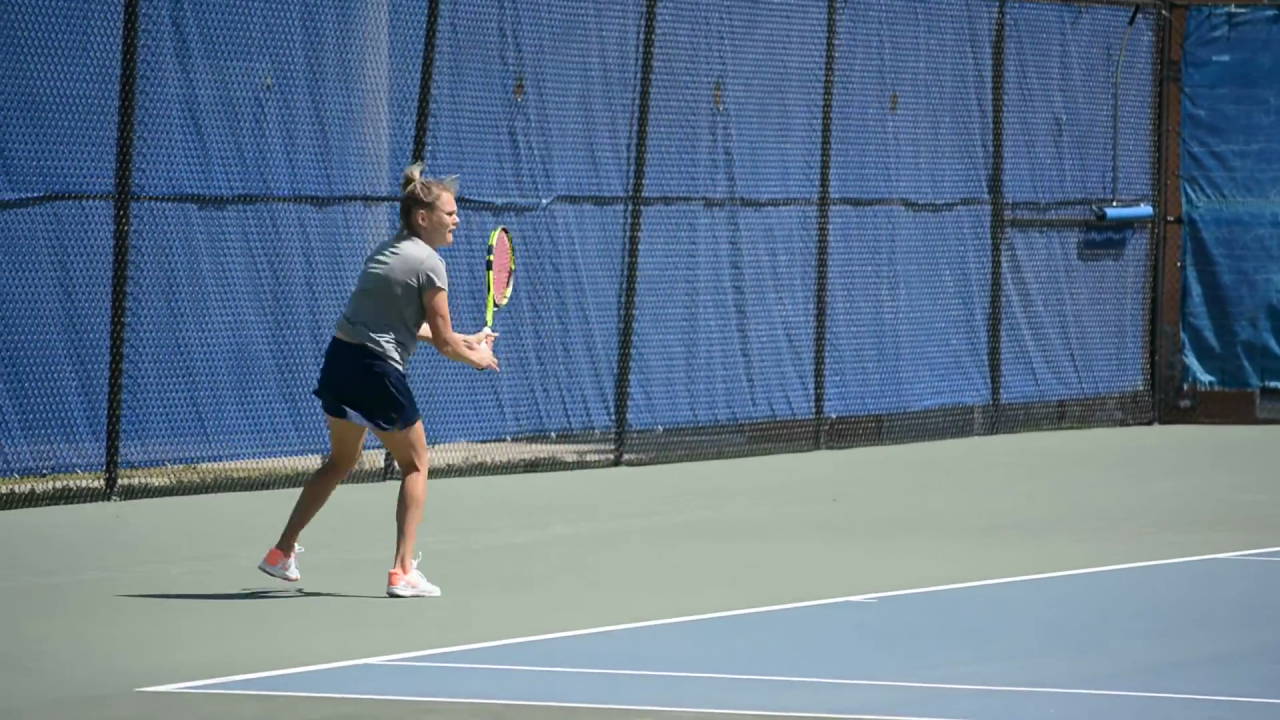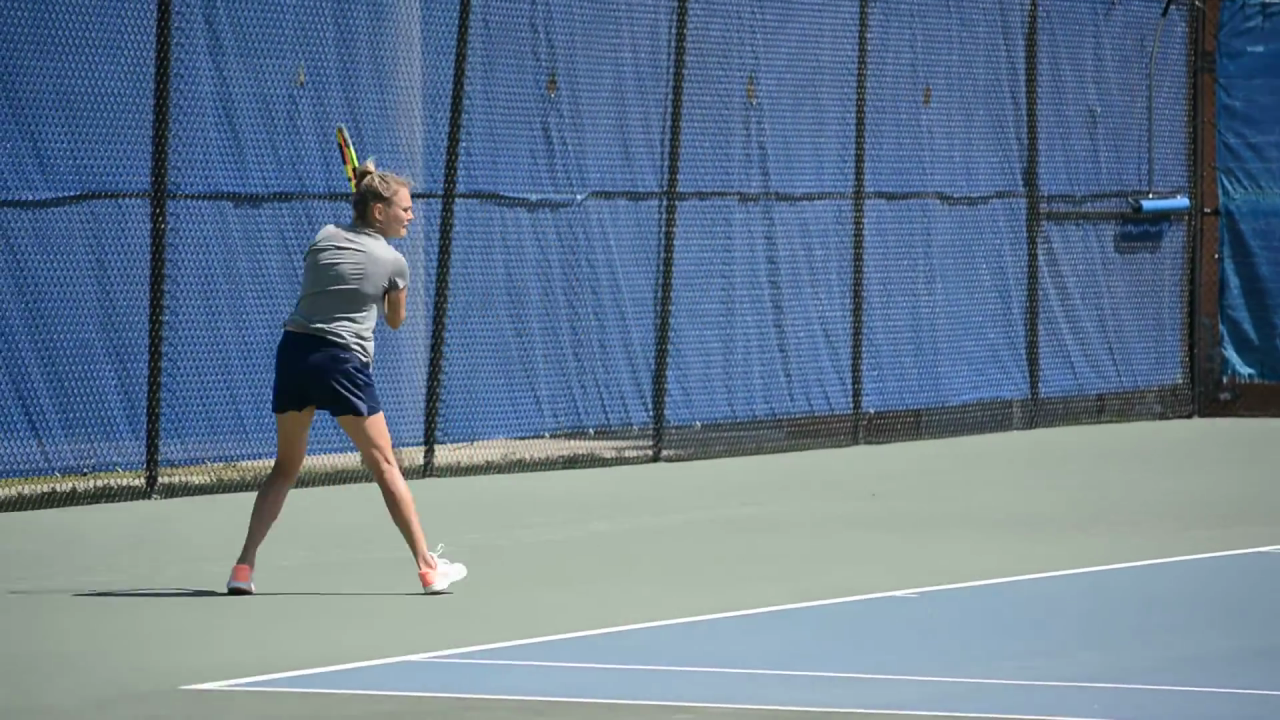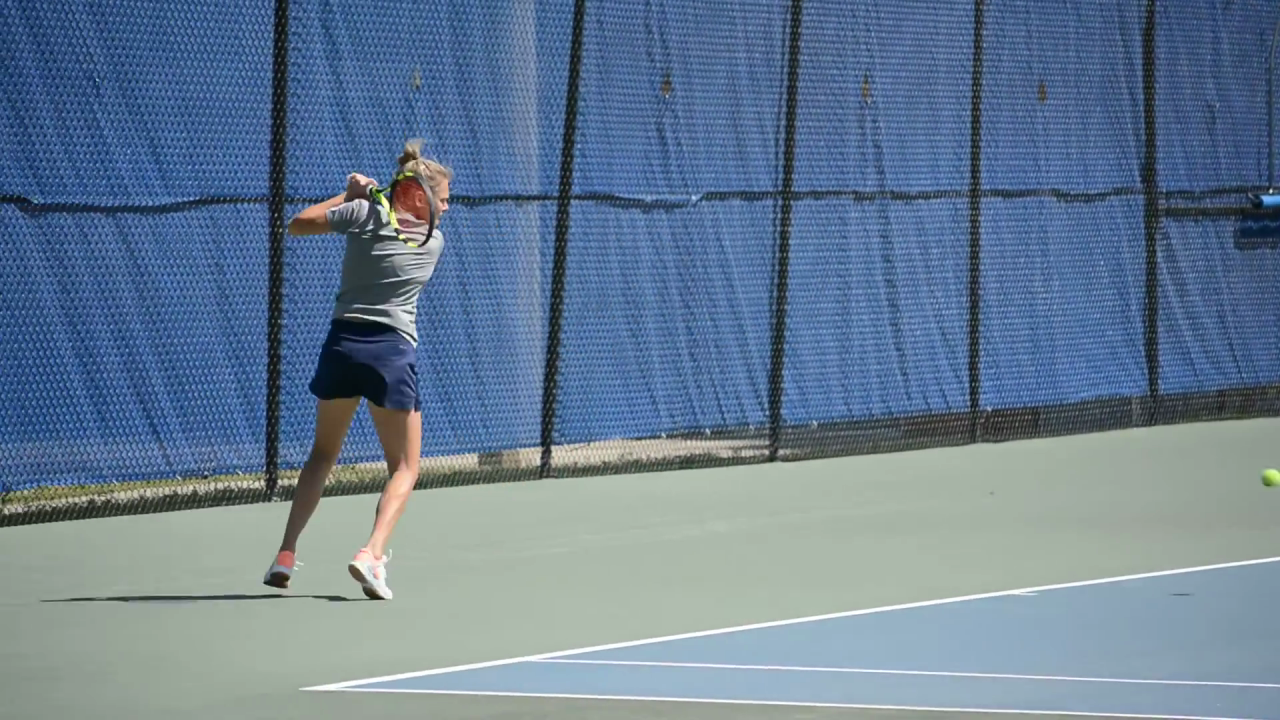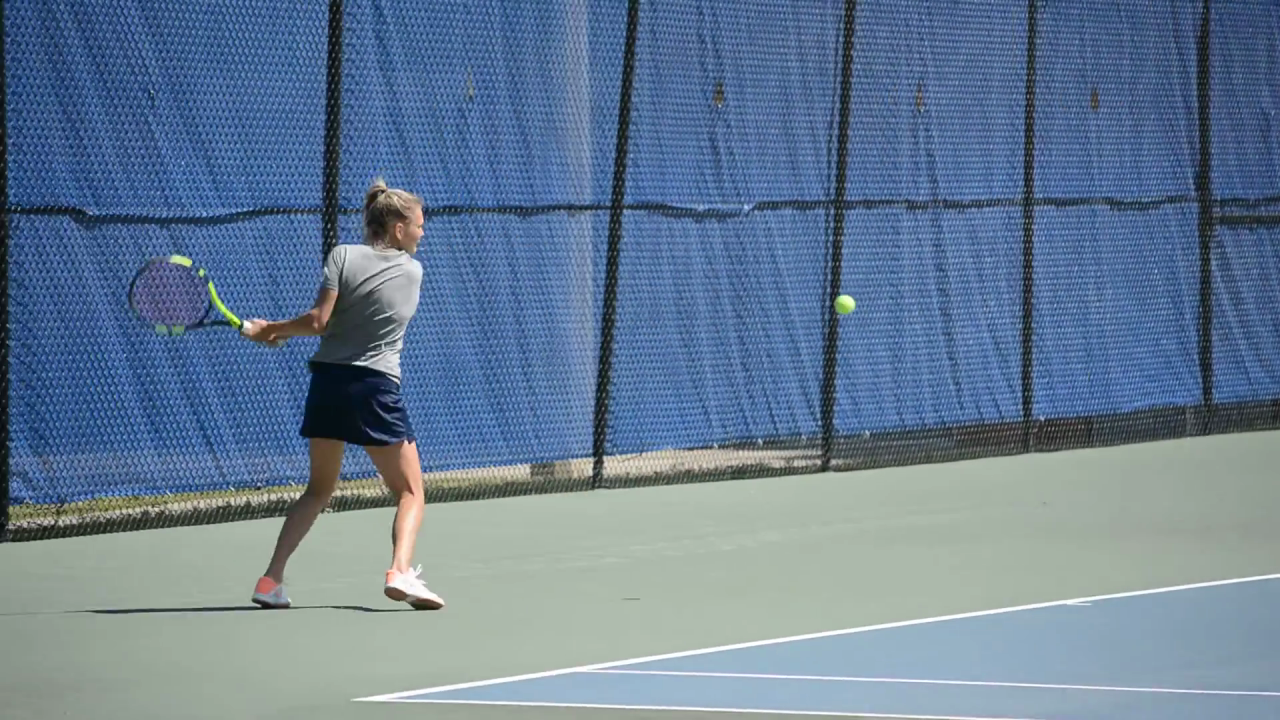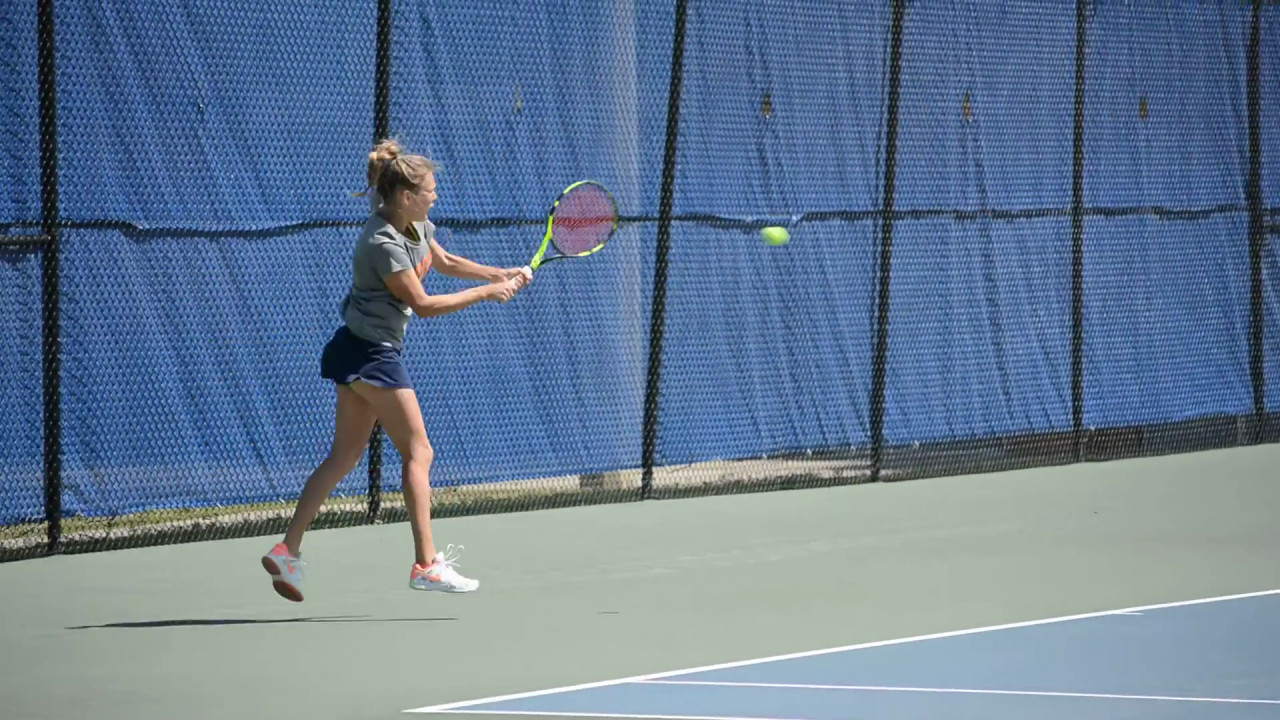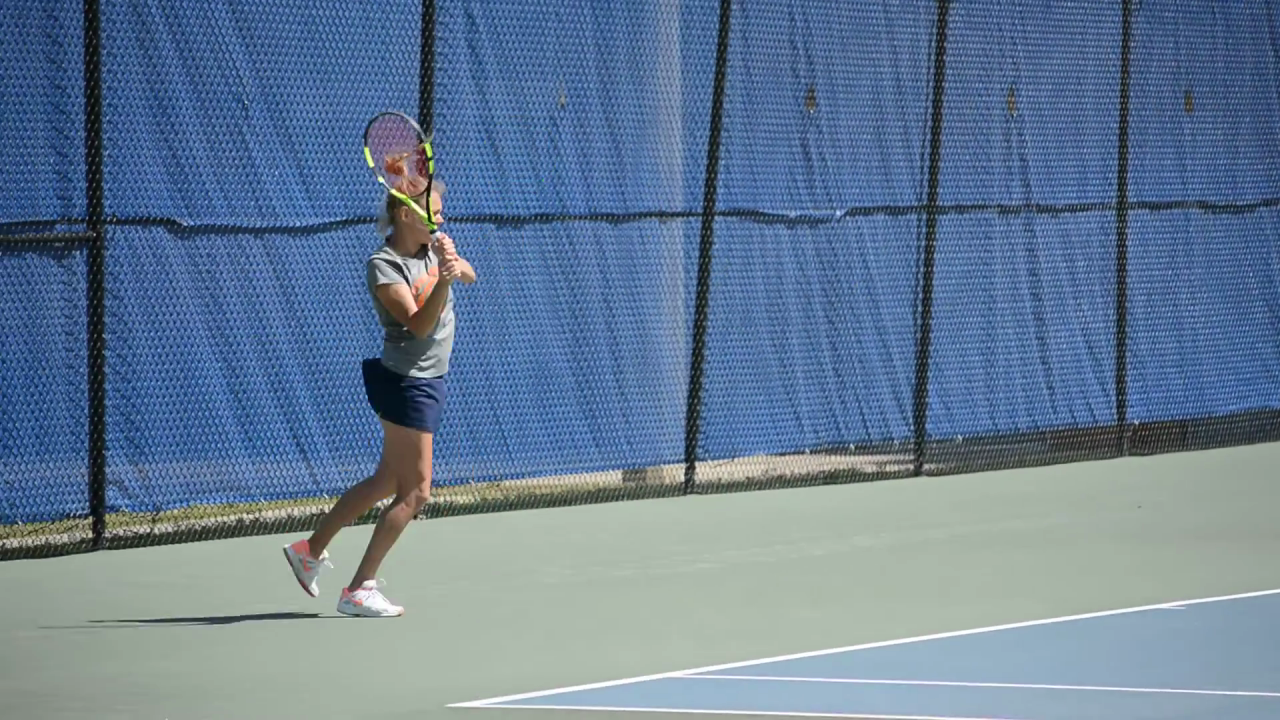
dt=0.2s
person 1, frame 1
left shoulder: (385, 251)
right shoulder: (429, 264)
right elbow: (442, 340)
left wrist: (465, 339)
right wrist: (478, 357)
left hip: (340, 362)
right hip: (375, 370)
left knee: (339, 464)
right knee: (415, 466)
left ankle: (283, 551)
right ankle: (403, 571)
person 1, frame 2
left shoulder: (324, 236)
right shoulder: (395, 261)
right elbow: (395, 320)
left hip: (295, 355)
right hip: (343, 363)
left knee: (286, 467)
right knee: (385, 466)
left ankle: (244, 566)
right ankle: (428, 566)
person 1, frame 3
left shoulder: (365, 213)
right shoulder: (433, 238)
left elbow: (298, 225)
left wrist: (347, 196)
left hip: (344, 344)
right hip: (391, 352)
left knee: (322, 457)
right knee: (404, 468)
left ankle: (285, 556)
right ankle: (371, 555)
person 1, frame 4
left shoulder: (343, 255)
right shoulder: (412, 272)
left elbow: (317, 322)
left wrist: (270, 330)
left hip: (328, 384)
right hip: (376, 388)
left knee: (319, 493)
right knee: (410, 493)
left ankle: (271, 580)
right ankle: (400, 572)
person 1, frame 5
left shoulder: (408, 223)
right shoulder: (384, 245)
left elbow: (446, 262)
right elbow: (421, 304)
left wrist: (505, 274)
right wrist: (487, 293)
left hip: (363, 350)
right hip: (370, 354)
left knee: (344, 457)
right knee: (419, 453)
left ankle: (286, 551)
right ankle: (427, 564)
person 1, frame 6
left shoulder: (433, 238)
right shoulder: (379, 264)
left elbow: (467, 274)
right elbow: (425, 318)
left wrist: (452, 267)
right wrist: (442, 282)
left hip: (427, 379)
right hip: (403, 383)
left knee: (383, 482)
right knee: (415, 492)
left ankle: (309, 549)
right ankle: (357, 588)
